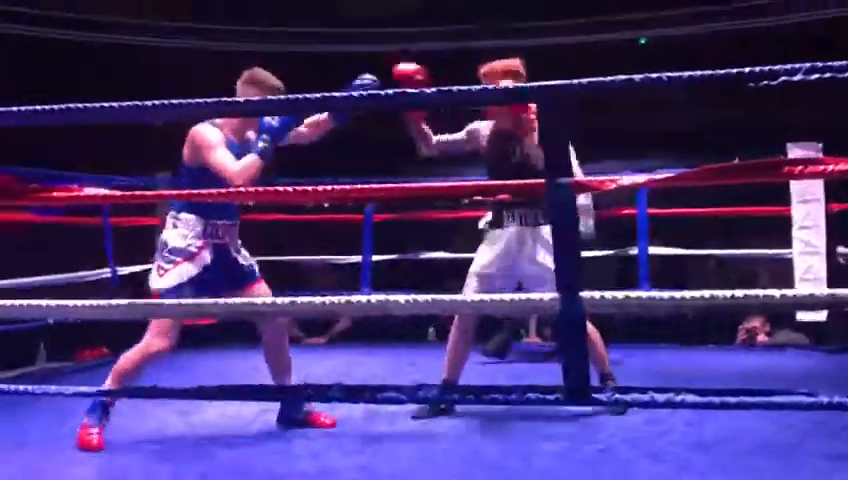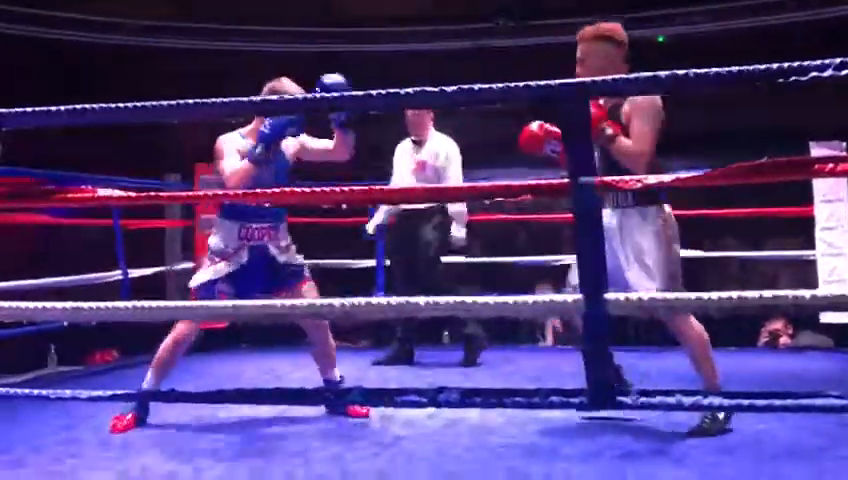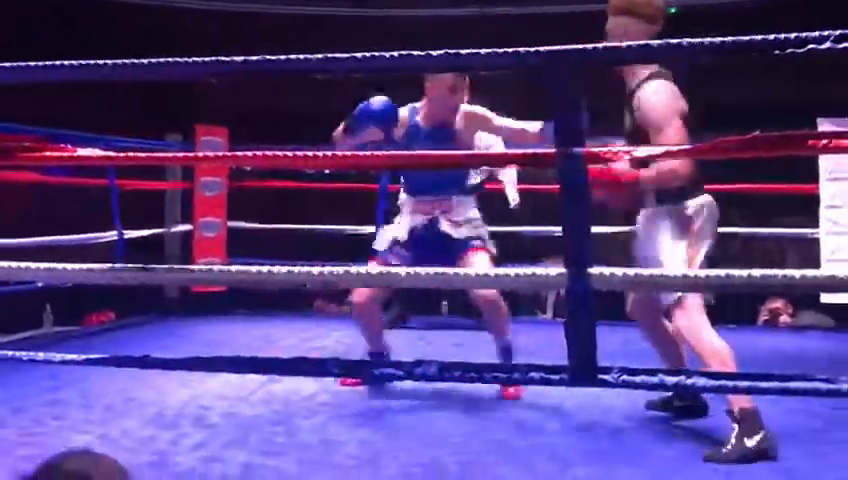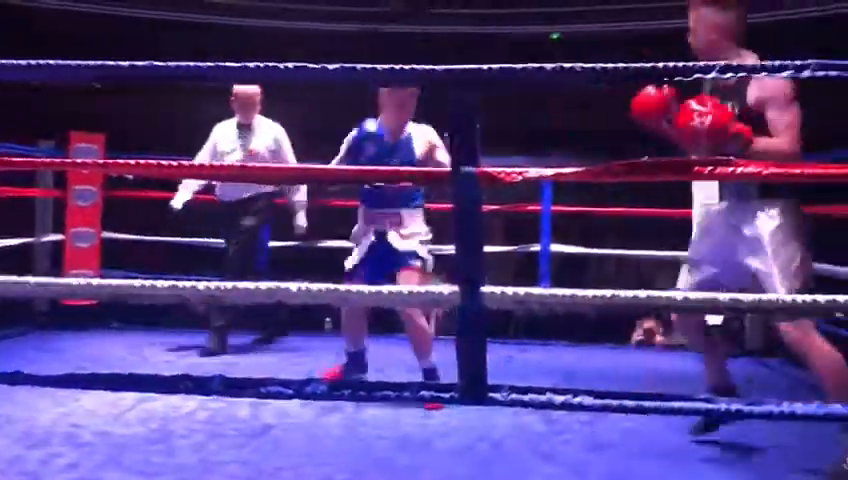
dt=1s
person 1, frame 1
left shoulder: (542, 124)
right shoulder: (482, 131)
right elbow: (430, 147)
left wrist: (523, 122)
right wrist: (413, 107)
left hip: (540, 233)
right hip: (501, 234)
right knee: (464, 314)
left ankle: (608, 381)
person 1, frame 2
left shoulder: (642, 100)
right shoulder: (599, 105)
left elbow: (638, 162)
left wrist: (600, 127)
right wrist: (560, 148)
left hip: (643, 218)
right hip: (608, 217)
left knee: (672, 312)
person 1, frame 3
left shoulder: (652, 95)
right shoulder: (645, 86)
left elbow: (680, 170)
left wrist: (625, 176)
left hip: (677, 214)
right hip: (661, 213)
left knee: (686, 316)
right knee: (641, 308)
left ankle: (750, 426)
right ankle: (686, 393)
person 1, frame 4
left shoulder: (767, 78)
right shoulder: (712, 82)
left elbow: (788, 152)
left wrist: (731, 130)
right wrist: (667, 124)
left hip: (764, 214)
right hip: (725, 211)
left knee: (795, 328)
right knee: (688, 314)
right ankle: (724, 395)
person 2, frame 1
left shoulder: (249, 136)
right shoulder: (204, 134)
left elbow: (303, 134)
right elbow: (238, 178)
left wrist: (344, 107)
right wrist: (267, 142)
left hip: (226, 247)
right hip: (188, 247)
left knee: (275, 325)
right knee: (158, 342)
left ankle: (292, 408)
right ankle: (98, 411)
person 2, frame 2
left shoulder: (291, 142)
right shoulder: (230, 143)
left elbow: (343, 153)
right elbow: (234, 182)
left wrist: (340, 120)
right wrist: (264, 146)
left hip: (276, 248)
right hip: (232, 250)
left knee: (317, 321)
right knee: (186, 329)
right ankle: (140, 406)
person 2, frame 3
left shoulder: (469, 117)
right shoulder: (400, 117)
left elbow: (523, 133)
right elbow: (343, 145)
left wrist: (547, 130)
right wrist: (353, 126)
left hip: (457, 218)
right hip: (413, 218)
left knee: (486, 295)
right knee: (364, 300)
left ankle: (507, 362)
right ankle: (380, 358)
person 2, frame 4
left shoulder: (424, 136)
right shoulder: (361, 137)
left elbow: (446, 172)
left wrist: (454, 166)
right wrist: (351, 154)
left hip: (408, 230)
right hip: (370, 232)
left knee: (408, 305)
right knee: (352, 308)
left ankle: (431, 378)
right ankle: (355, 360)
person 3, frame 1
left shoulder: (553, 139)
right shoulder: (520, 140)
left elbow: (574, 178)
right elbow: (511, 185)
left wrist: (584, 217)
right wrist: (494, 213)
left hip: (545, 216)
right hip: (526, 216)
left ankle: (505, 340)
right ankle: (571, 341)
person 3, frame 2
left shoulder: (444, 146)
right shoulder: (403, 148)
left elbow: (455, 186)
left wrist: (458, 223)
right wrist: (379, 217)
left hip: (429, 218)
right hip: (404, 220)
left knee: (431, 280)
right knee: (404, 285)
left ankle: (473, 338)
right ankle: (404, 346)
person 3, frame 3
left shoulder: (479, 119)
right shoulder: (429, 118)
left elbow: (499, 154)
right elbow: (415, 157)
left wrist: (509, 186)
right wrist: (404, 187)
left hip: (468, 193)
right hip: (433, 192)
left knee: (472, 254)
right knee: (417, 250)
left ankle: (482, 312)
right ankle: (399, 310)
person 3, frame 4
left shoulder: (273, 132)
right shoulder: (221, 131)
right elbow: (202, 164)
left wrist: (299, 210)
right wrist: (184, 193)
left hip: (257, 204)
right hip: (229, 205)
left knee: (237, 267)
right knee: (246, 267)
left ankle: (219, 333)
